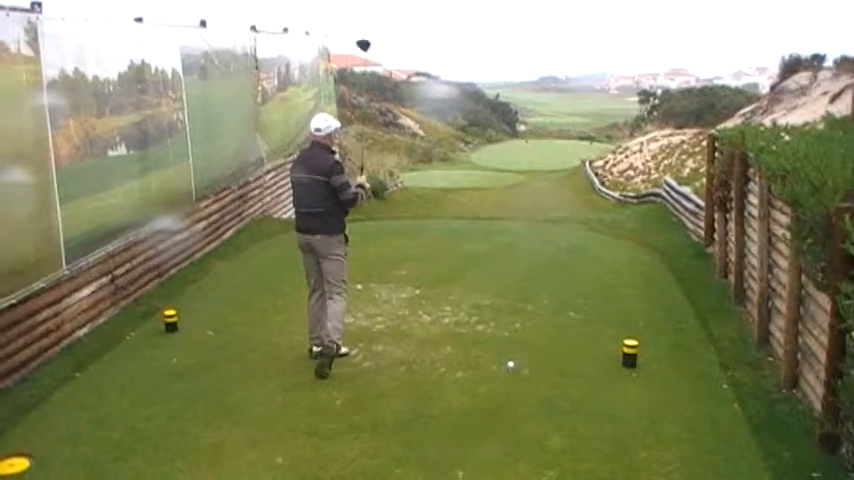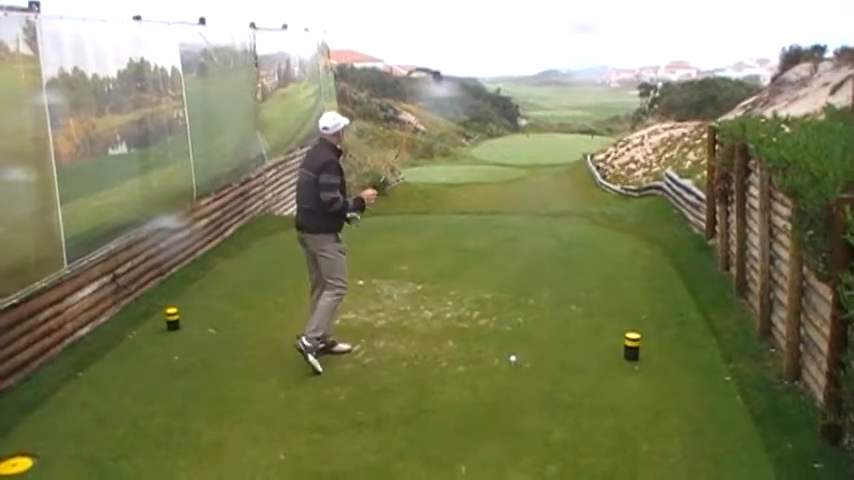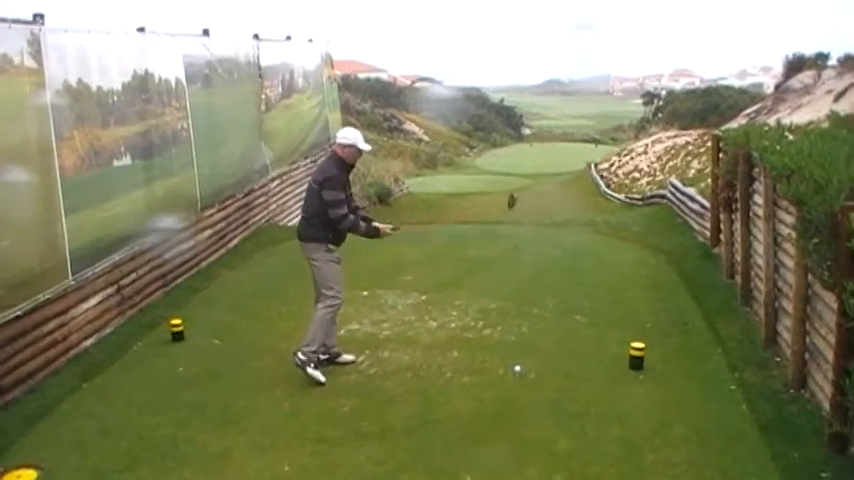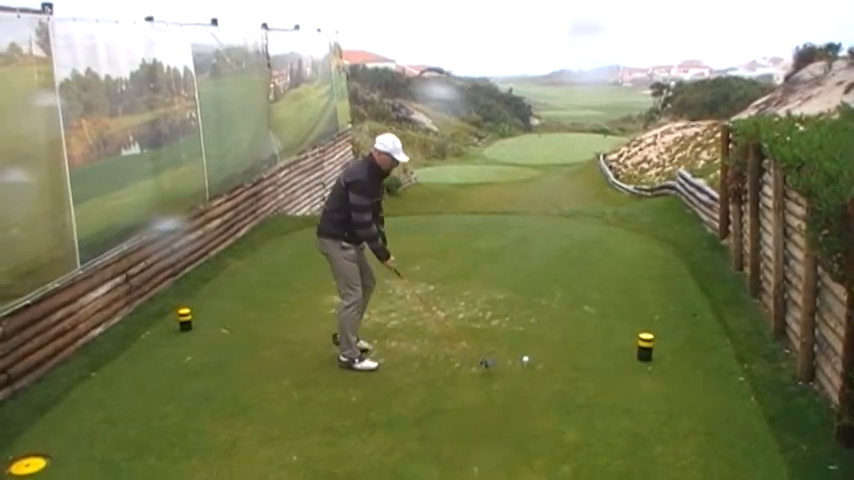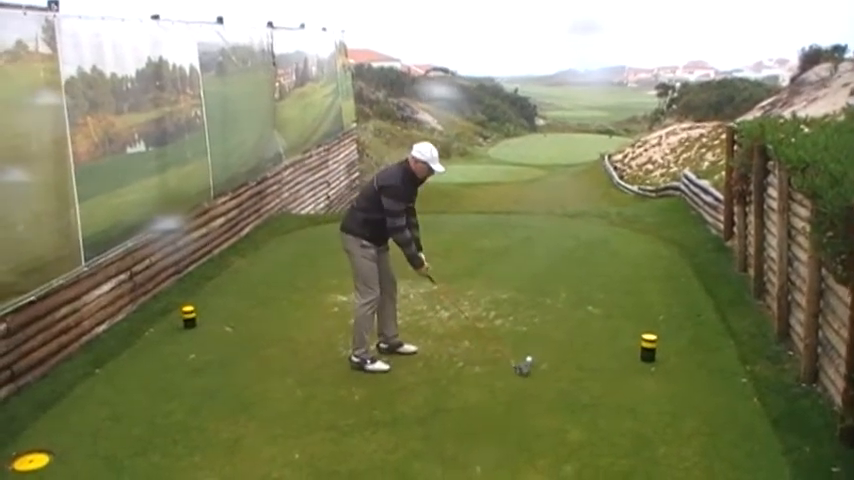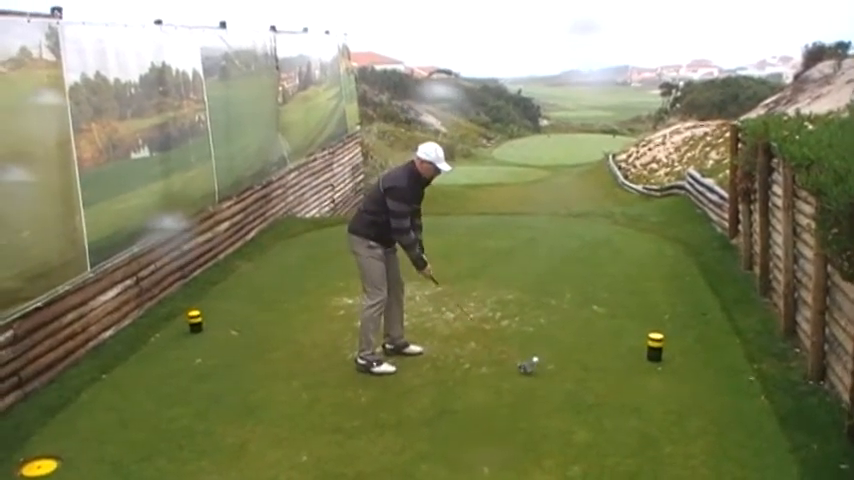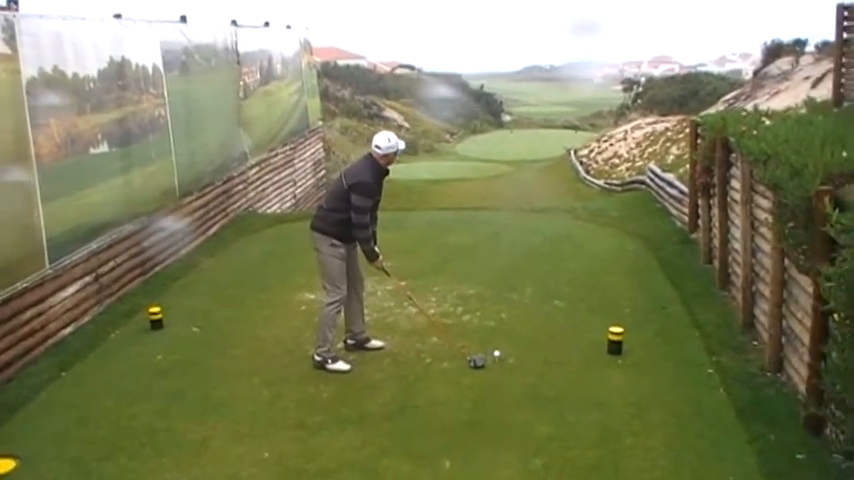
dt=0.7s
person 1, frame 1
left shoulder: (298, 162)
right shoulder: (330, 164)
right elbow: (351, 199)
left wrist: (345, 185)
right wrist: (361, 187)
left hip: (304, 233)
right hip: (329, 235)
left knee: (316, 290)
right knee: (337, 292)
left ankle: (317, 344)
right ankle: (330, 344)
person 1, frame 2
left shoulder: (313, 155)
right shoulder: (329, 162)
right elbow: (332, 203)
left wrist: (354, 204)
right wrist: (360, 201)
left hip: (307, 229)
right hip: (323, 232)
left knee: (320, 287)
right knee: (336, 287)
left ankle: (322, 339)
right ankle: (309, 340)
person 1, frame 3
left shoulder: (334, 169)
right shoulder: (332, 175)
left elbow: (346, 206)
right elbow: (341, 218)
left wrist: (370, 222)
right wrist: (372, 231)
left hip: (320, 240)
right hip: (319, 242)
left knee: (326, 296)
right knee: (332, 298)
left ankle: (327, 350)
right ankle: (307, 354)
person 1, frame 4
left shoulder: (373, 173)
right shoulder: (361, 178)
left elbow: (374, 214)
right elbow: (363, 222)
left wrist: (383, 245)
right wrist: (383, 254)
left hip: (349, 237)
right hip: (336, 239)
left knee: (367, 282)
right knee: (351, 294)
left ankle: (345, 335)
right ankle: (348, 354)
person 1, frame 5
left shoulder: (408, 179)
right shoulder: (394, 182)
left elbow: (409, 217)
right elbow: (397, 227)
left wrist: (419, 251)
right wrist: (415, 262)
left hip: (375, 237)
right hip: (358, 237)
left knee: (388, 287)
right knee: (369, 294)
left ankle: (388, 340)
right ankle: (359, 355)
person 1, frame 6
left shoulder: (415, 181)
right shoulder: (400, 184)
left elbow: (414, 220)
right elbow: (401, 229)
left wrist: (422, 255)
right wrist: (420, 262)
left hip: (383, 239)
right hip: (366, 239)
left knee: (395, 289)
right knee: (376, 296)
left ankle: (394, 342)
right ankle: (366, 356)
person 1, frame 7
left shoulder: (371, 170)
right shoulder: (365, 178)
left elbow: (368, 215)
right elbow: (360, 221)
left wrist: (374, 247)
right wrist: (372, 255)
left hip: (343, 234)
right hip: (329, 236)
left knee: (355, 285)
right knee: (336, 294)
left ankle: (355, 337)
right ankle: (322, 354)
